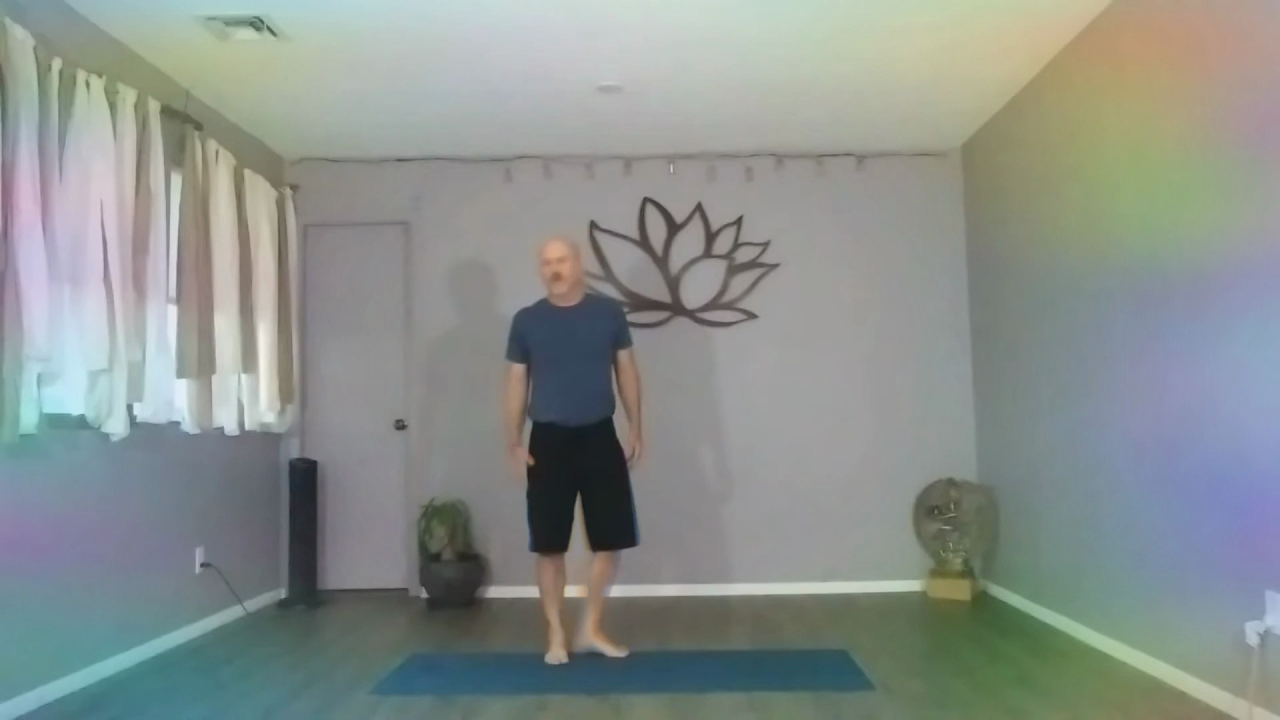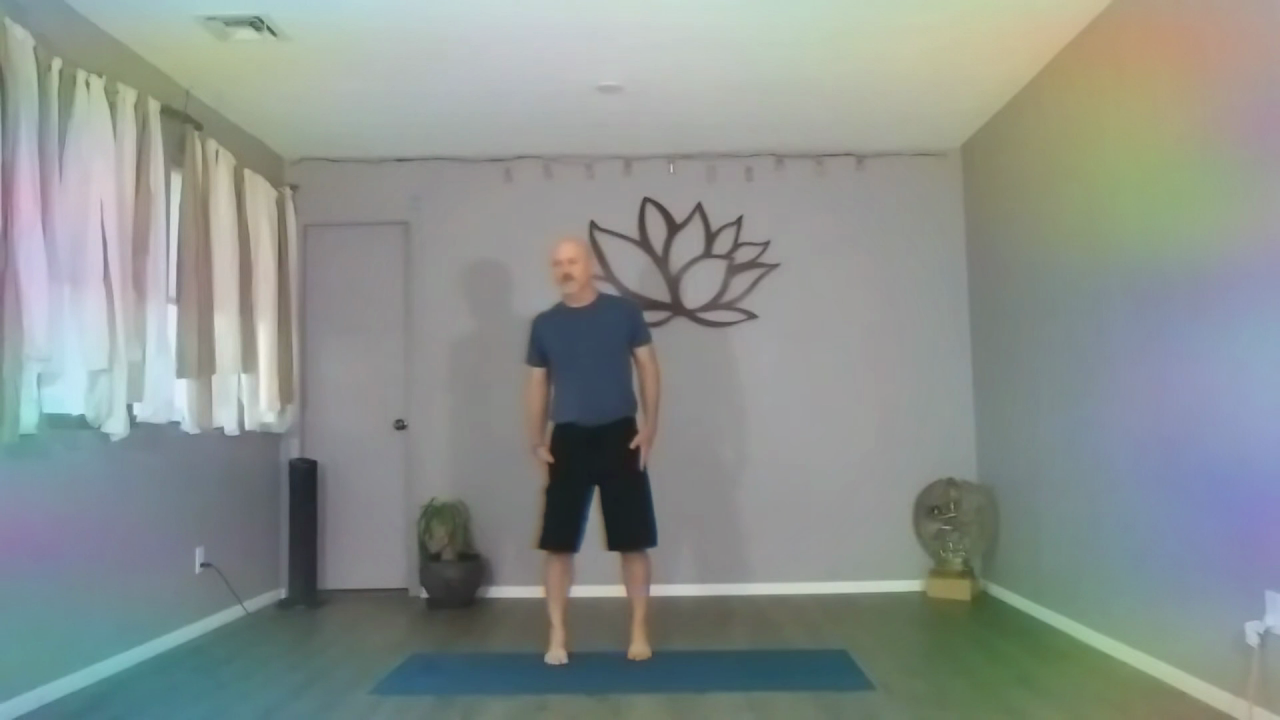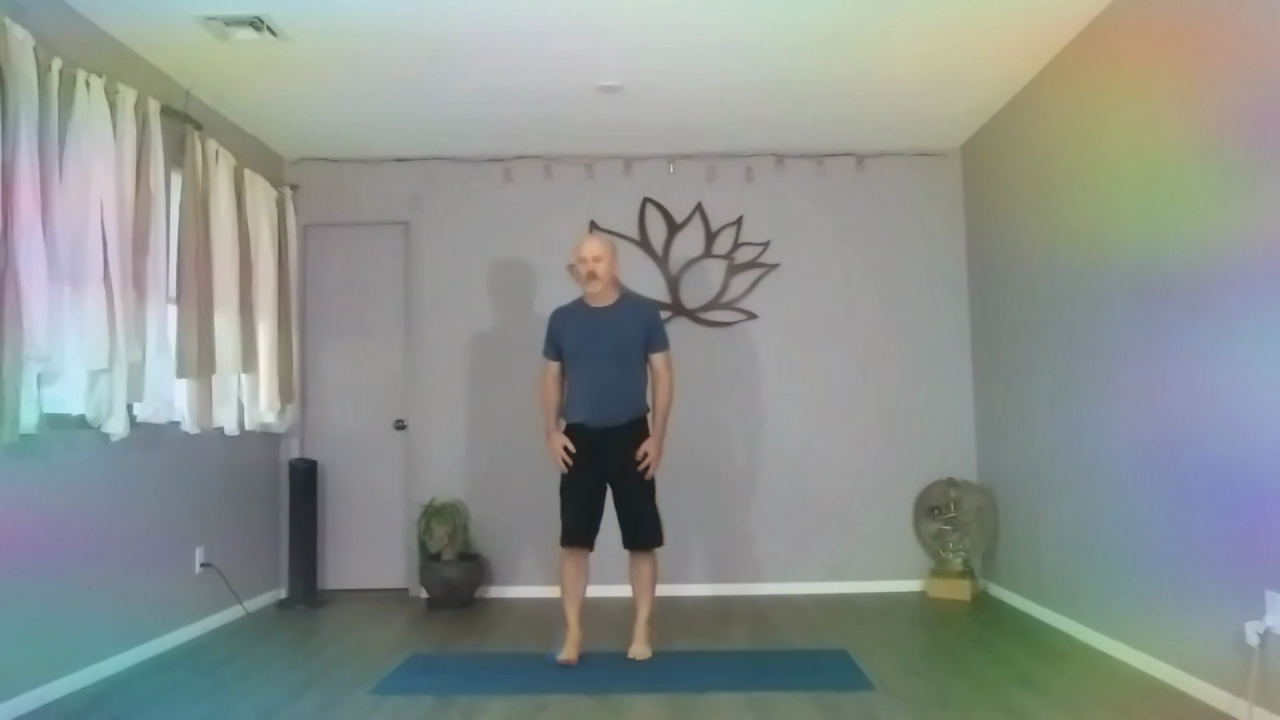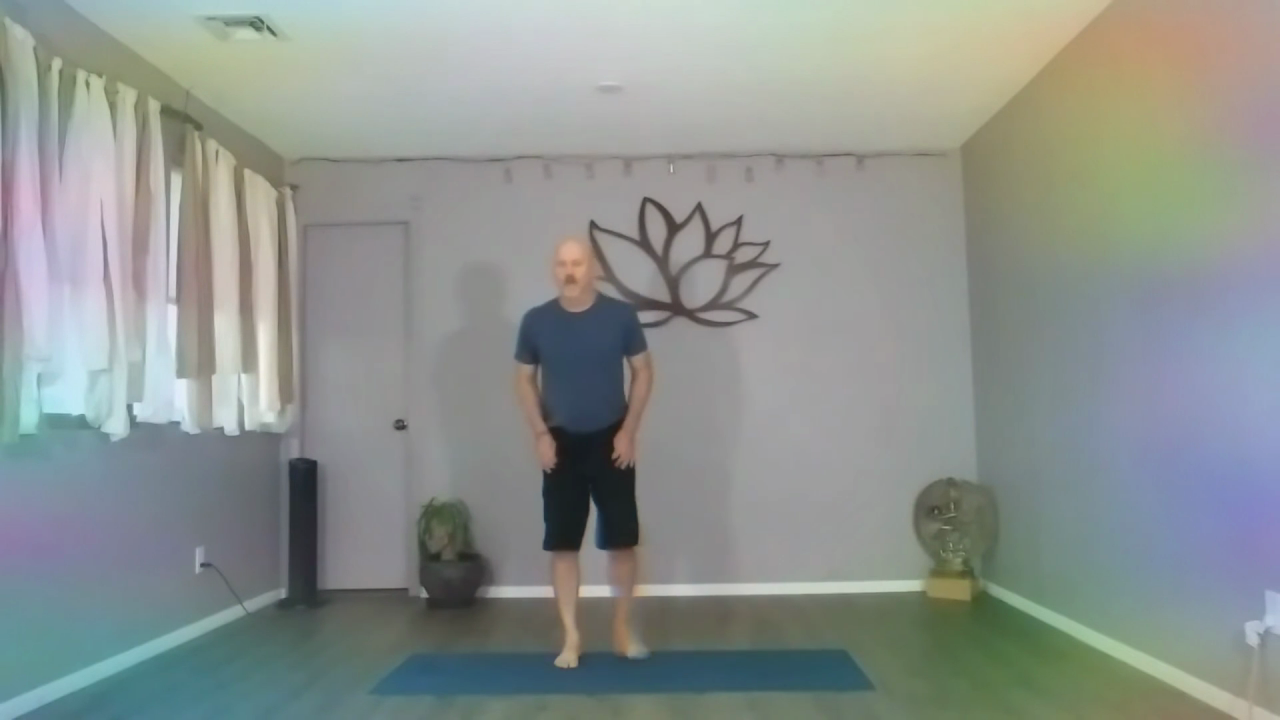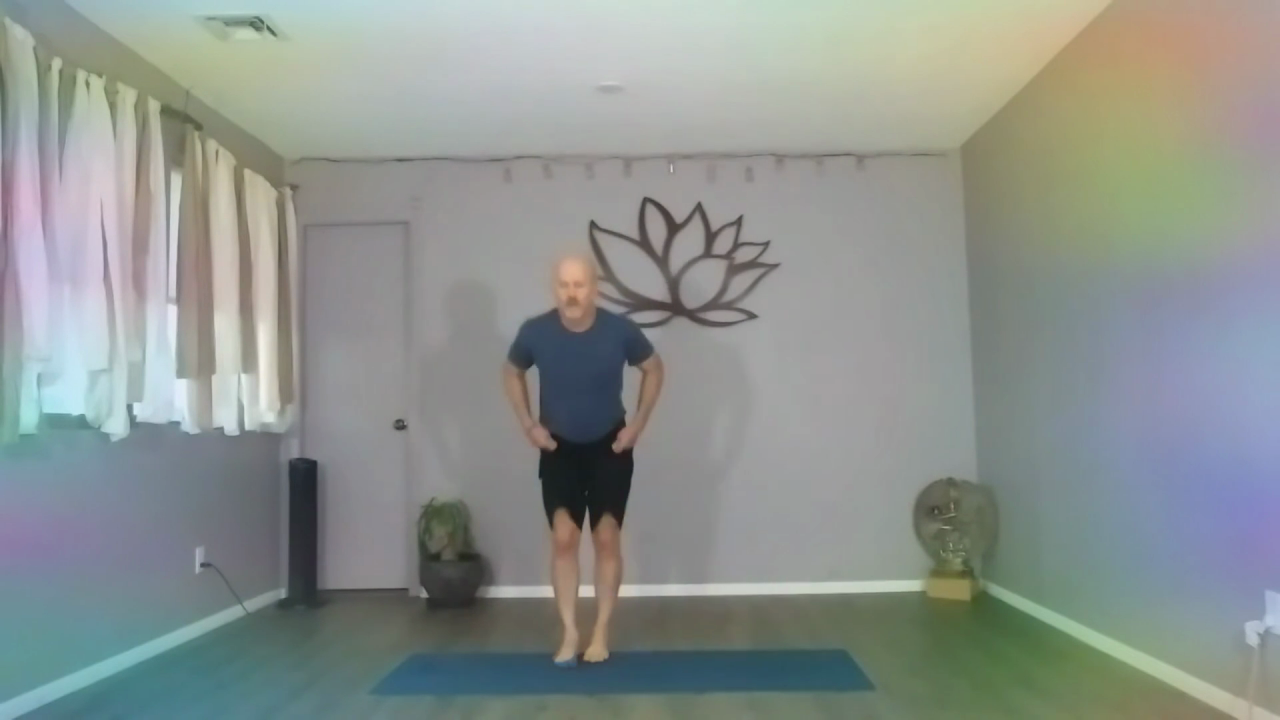
dt=0.4s
person 1, frame 1
left shoulder: (609, 313)
right shoulder: (527, 321)
left elbow: (627, 371)
right elbow: (516, 382)
left wrist: (636, 430)
right wrist: (515, 442)
left hip: (600, 436)
right hip: (549, 439)
left knee: (610, 539)
right knee: (549, 545)
left ankle: (590, 629)
right ankle: (556, 635)
person 1, frame 2
left shoulder: (624, 311)
right shoulder: (544, 324)
left elbow: (647, 368)
right elbow: (537, 385)
left wrist: (649, 425)
right wrist: (537, 441)
left hip: (619, 435)
right hip: (568, 439)
left knee: (633, 542)
right knee: (557, 543)
left ankle: (639, 631)
right ankle: (558, 635)
person 1, frame 3
left shoulder: (643, 313)
right shoulder: (562, 319)
left elbow: (662, 375)
right elbow: (552, 378)
left wrist: (657, 436)
right wrist: (552, 430)
left hip: (630, 438)
right hip: (580, 439)
left knee: (642, 541)
right knee: (574, 541)
left ankle: (641, 631)
right ankle: (573, 633)
person 1, frame 4
left shoulder: (620, 316)
right shoulder: (536, 321)
left elbow: (643, 372)
right elbow: (525, 379)
left wrist: (629, 429)
right wrist: (539, 432)
left hip: (611, 442)
right hip: (561, 444)
left knee: (620, 541)
right knee: (562, 545)
left ankle: (624, 625)
right ankle: (571, 637)
person 1, frame 5
left shoulder: (621, 331)
right shoulder: (535, 332)
left elbow: (653, 370)
right elbow: (512, 374)
left wrist: (638, 424)
right wrist: (529, 425)
left hip: (611, 447)
right hip: (558, 448)
left knee: (606, 536)
right knee: (563, 536)
left ankle: (600, 633)
right ankle: (569, 634)
